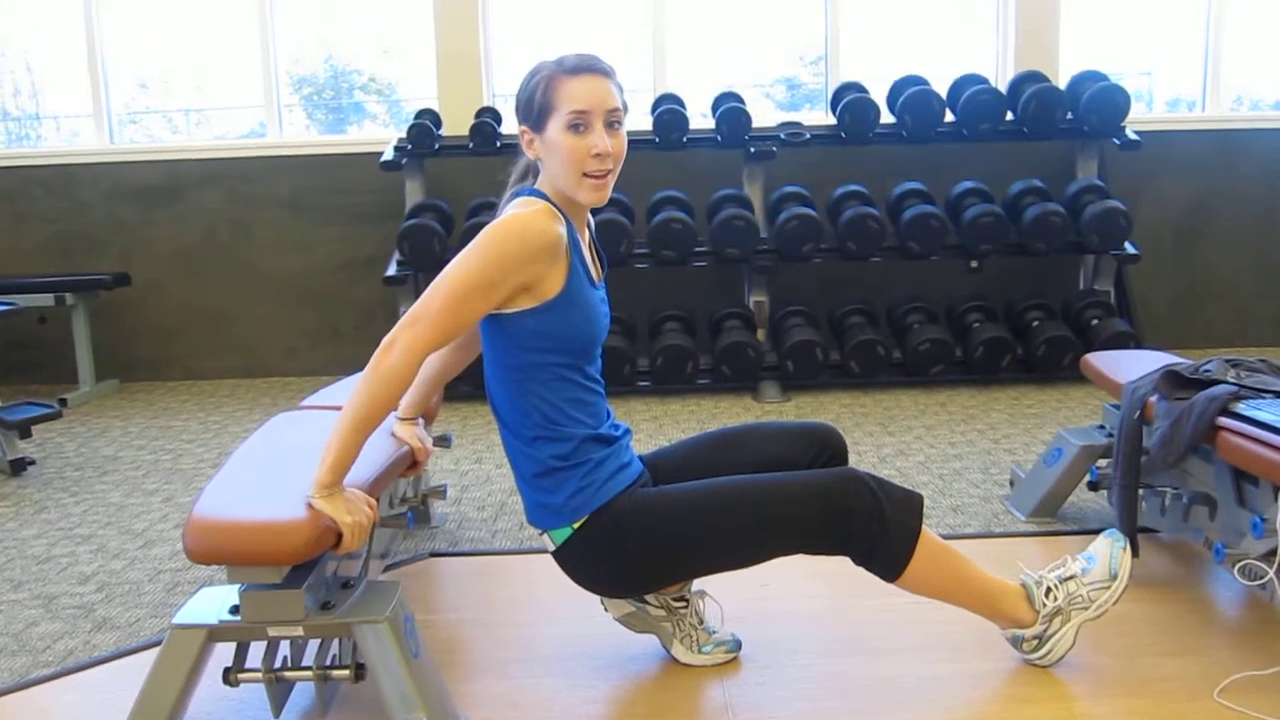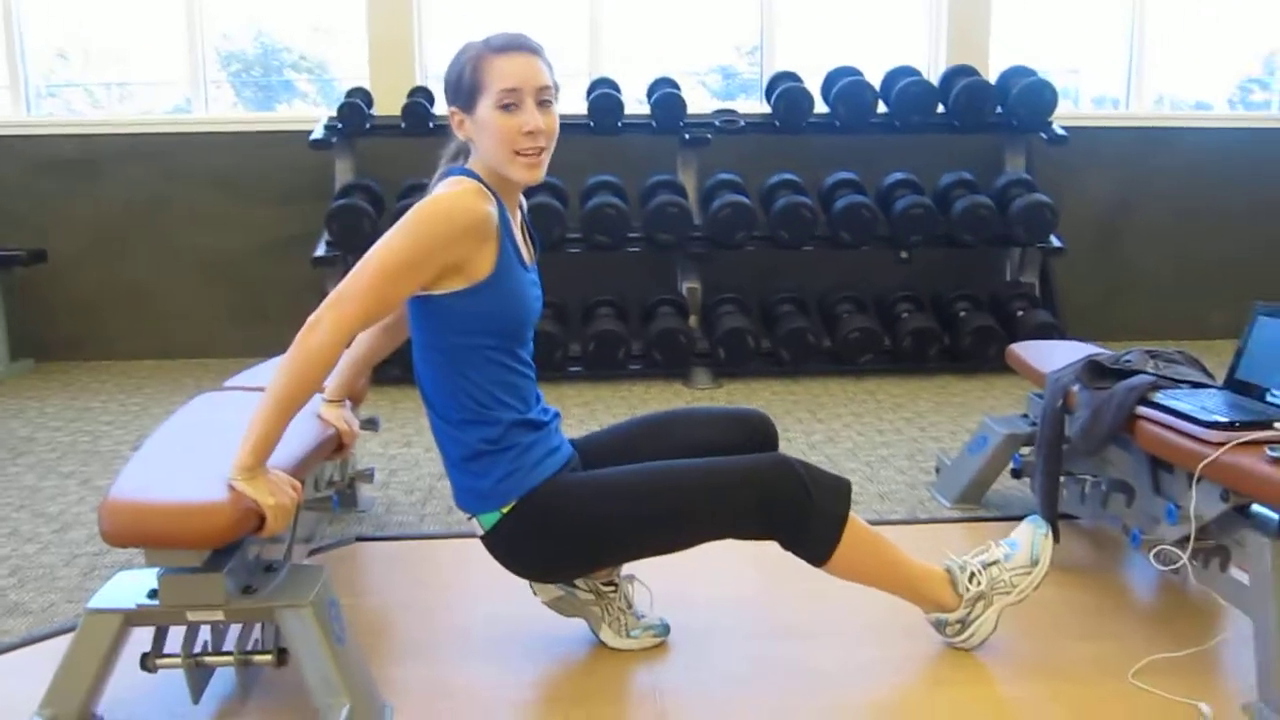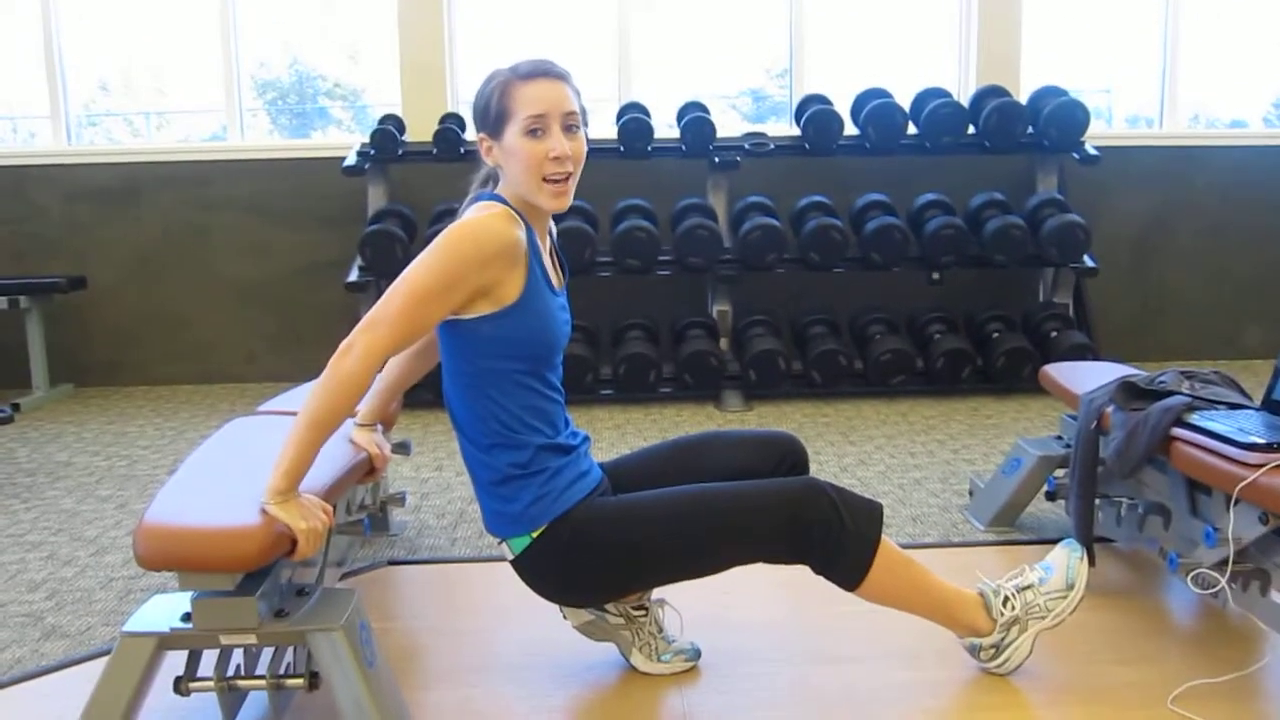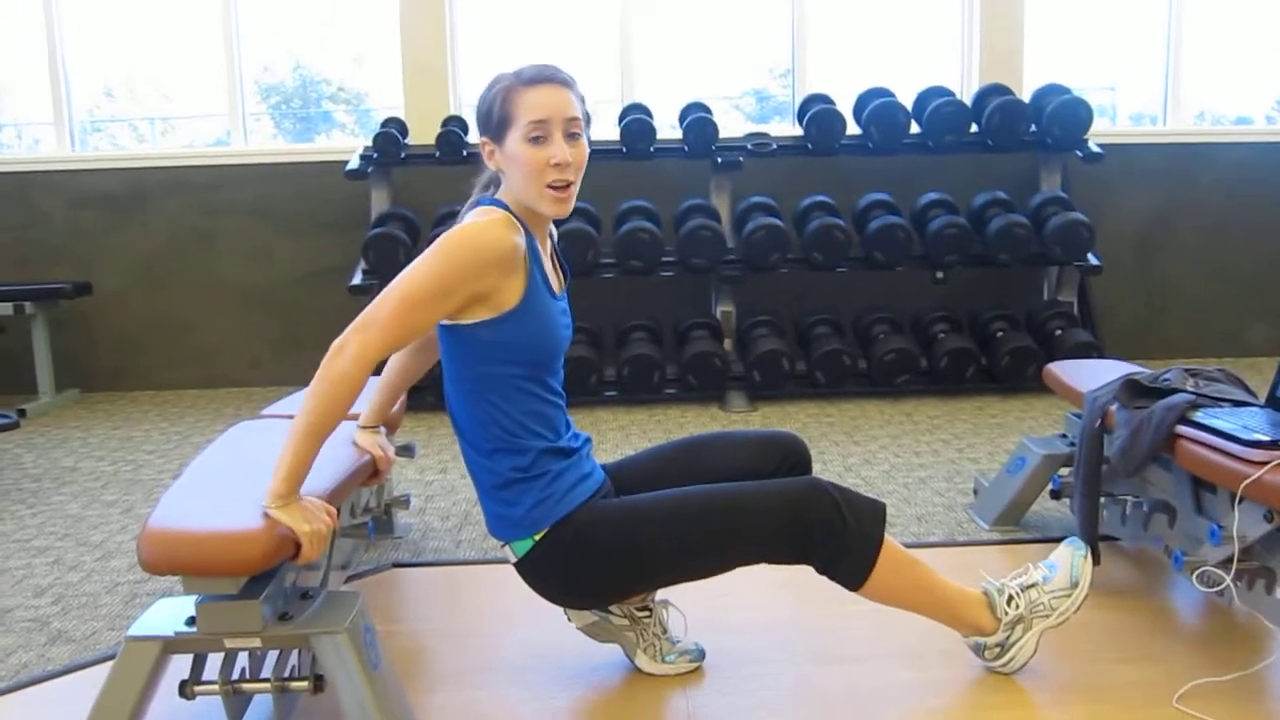
dt=0.4s
person 1, frame 1
left shoulder: (570, 224)
right shoulder: (531, 229)
left elbow: (469, 328)
right elbow: (406, 341)
left wrist: (414, 415)
right wrist: (330, 487)
left hip: (617, 482)
right hip: (598, 525)
left knee: (818, 448)
right knee: (850, 503)
left ankle: (660, 594)
right ankle: (1028, 614)
person 1, frame 2
left shoulder: (504, 205)
right shoulder: (460, 208)
left elbow: (403, 308)
right elbow: (332, 321)
left wrist: (339, 399)
right wrist: (252, 470)
left hip: (547, 468)
right hip: (527, 509)
left knee: (751, 434)
right knee: (781, 490)
left ankle: (591, 576)
right ankle: (953, 599)
person 1, frame 3
left shoulder: (534, 229)
right shoulder: (488, 232)
left elbow: (429, 332)
right elbow: (361, 347)
left wrist: (370, 425)
right wrist: (283, 495)
left hip: (577, 490)
right hip: (556, 534)
left knee: (779, 456)
right knee: (810, 512)
left ankle: (620, 603)
right ankle: (986, 621)
person 1, frame 4
left shoulder: (536, 235)
right shoulder: (488, 238)
left elbow: (431, 331)
right elbow: (354, 346)
left wrist: (372, 426)
right wrist: (286, 499)
left hip: (581, 493)
right hip: (559, 536)
left knee: (781, 457)
right knee: (812, 511)
left ankle: (624, 602)
right ankle: (990, 621)
